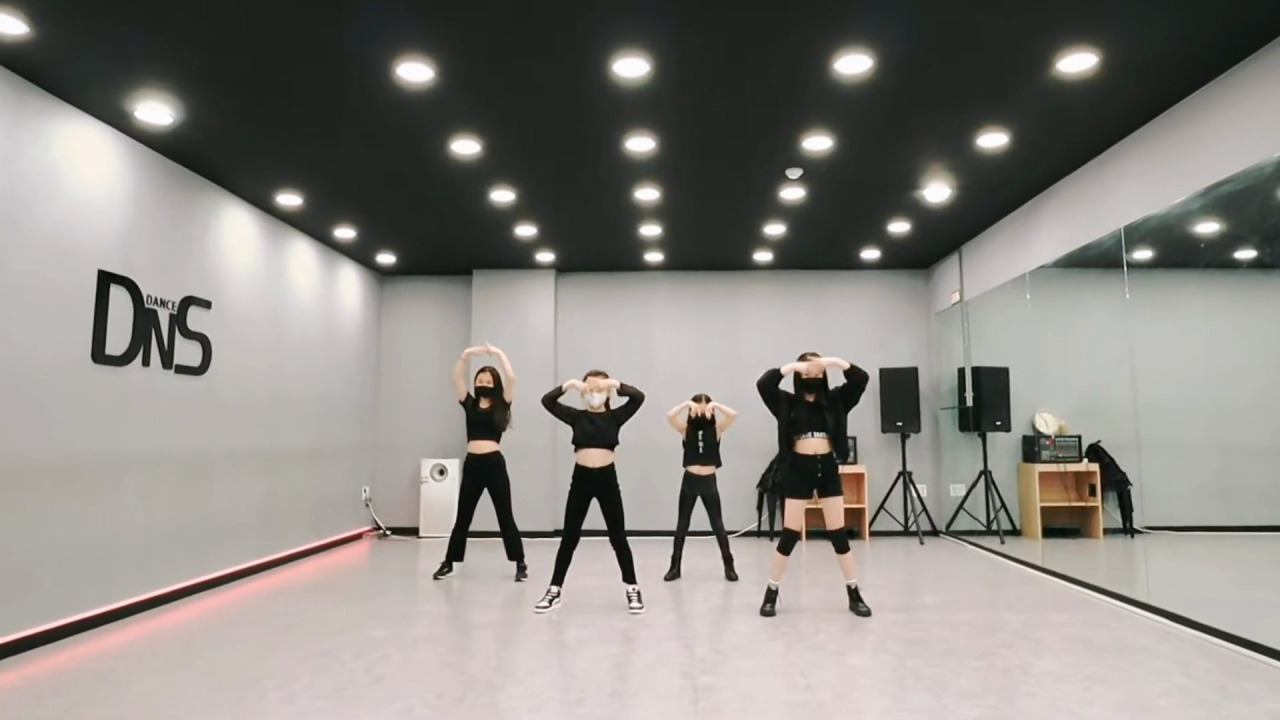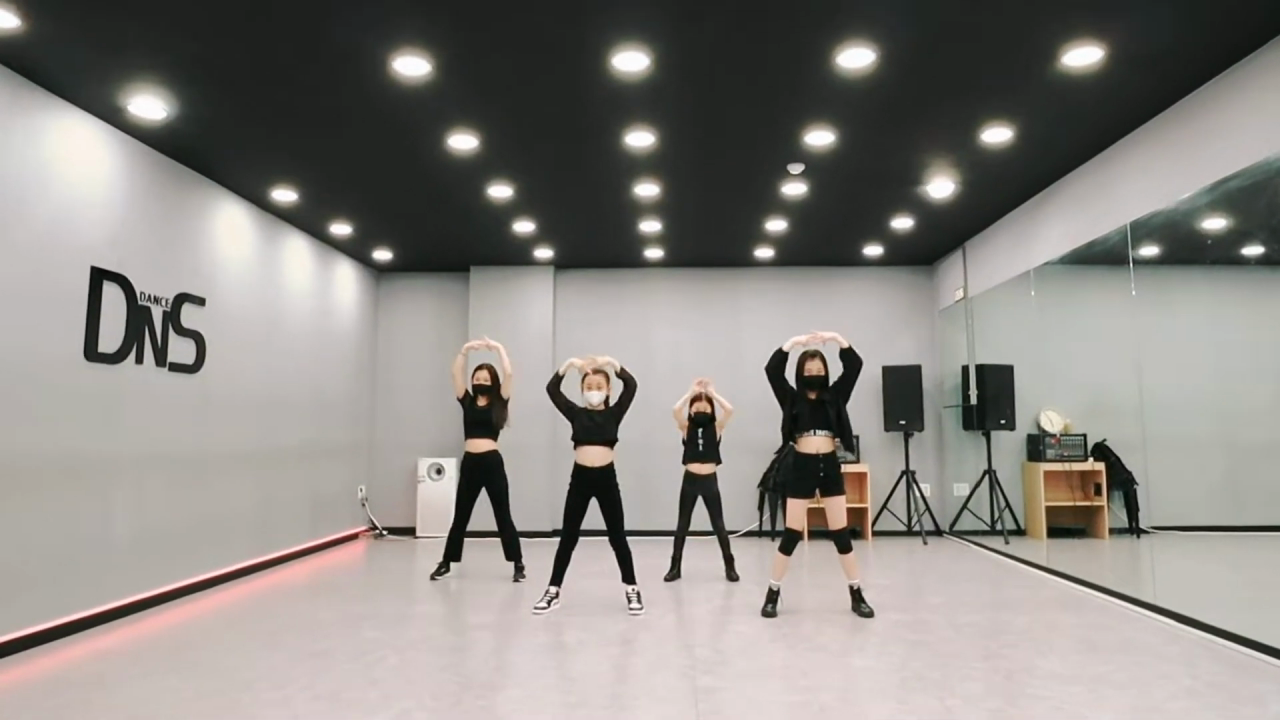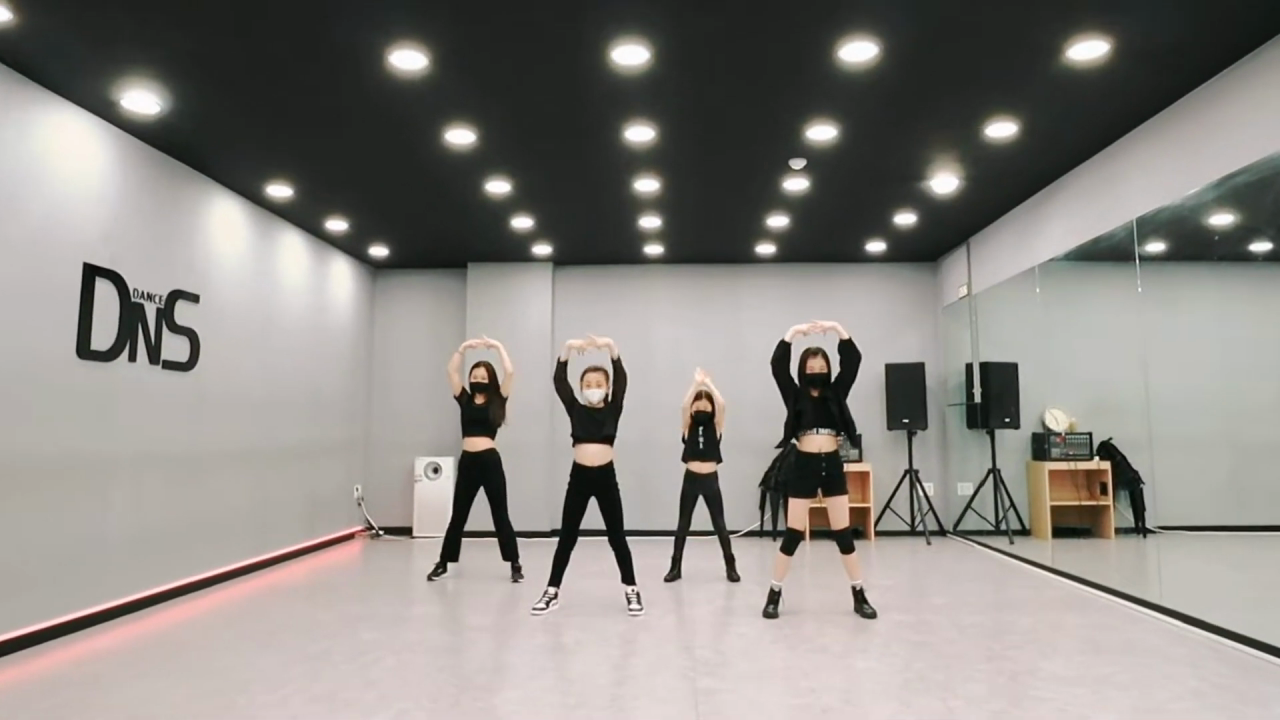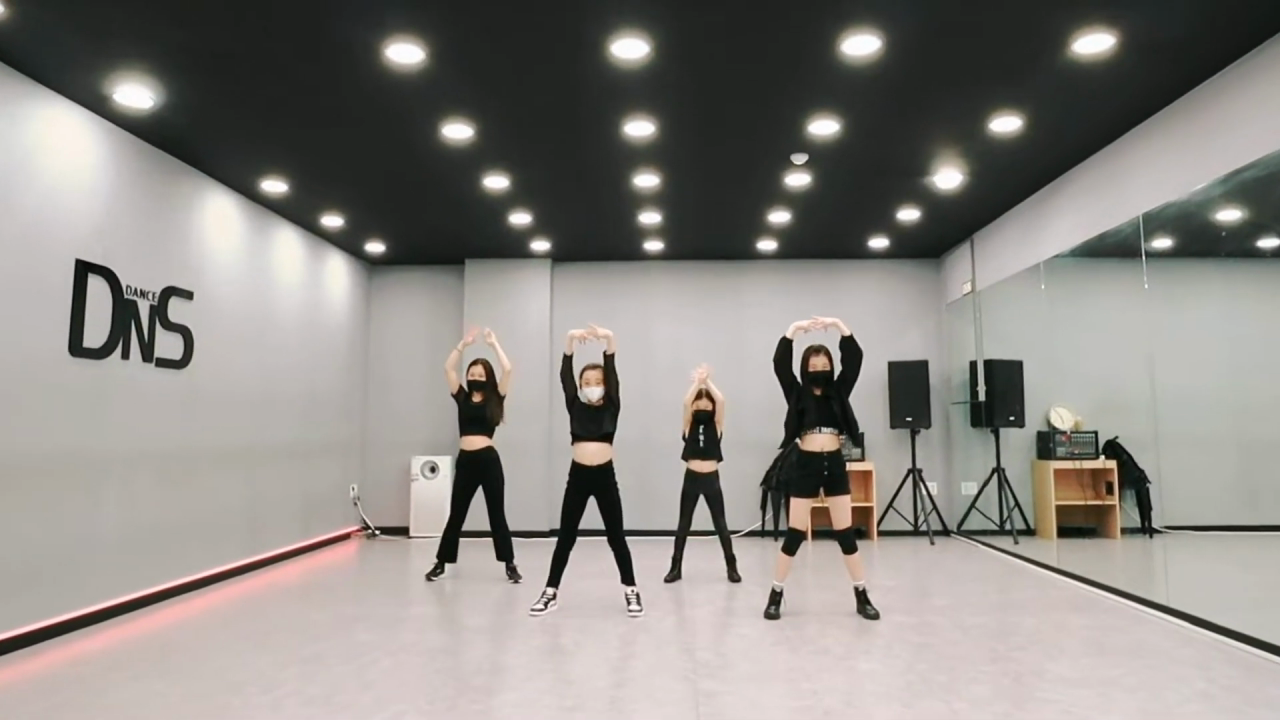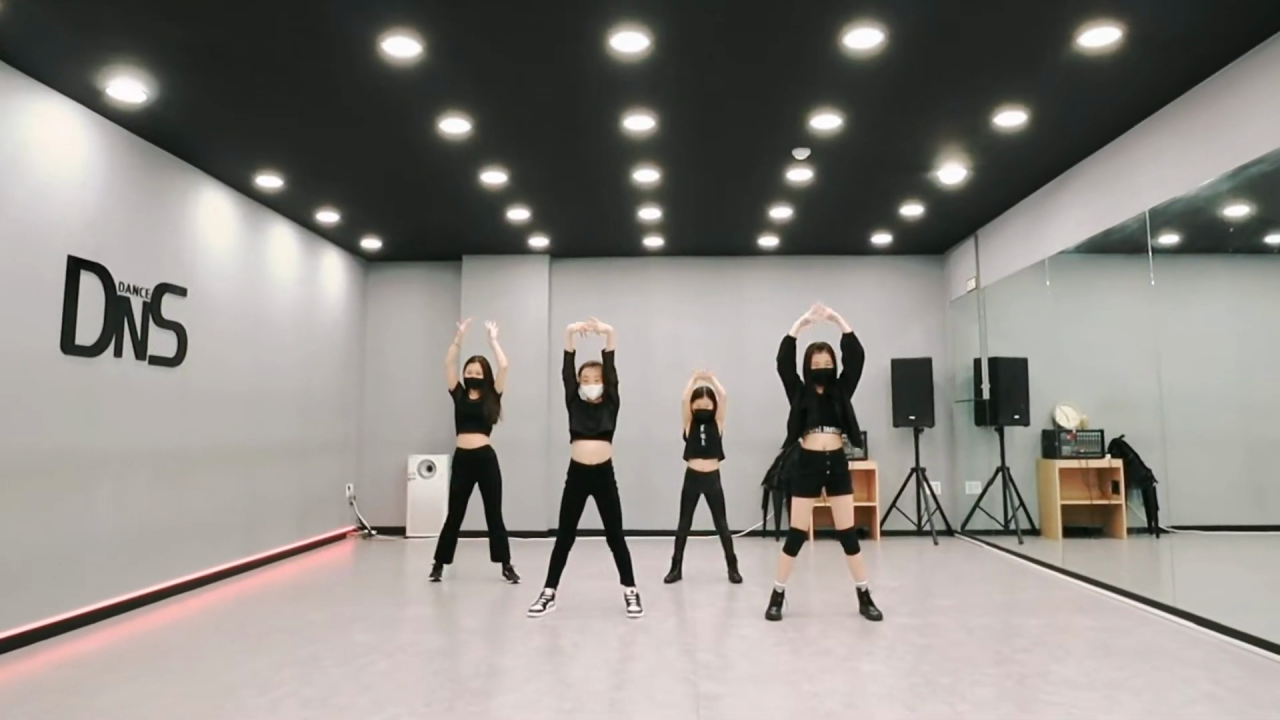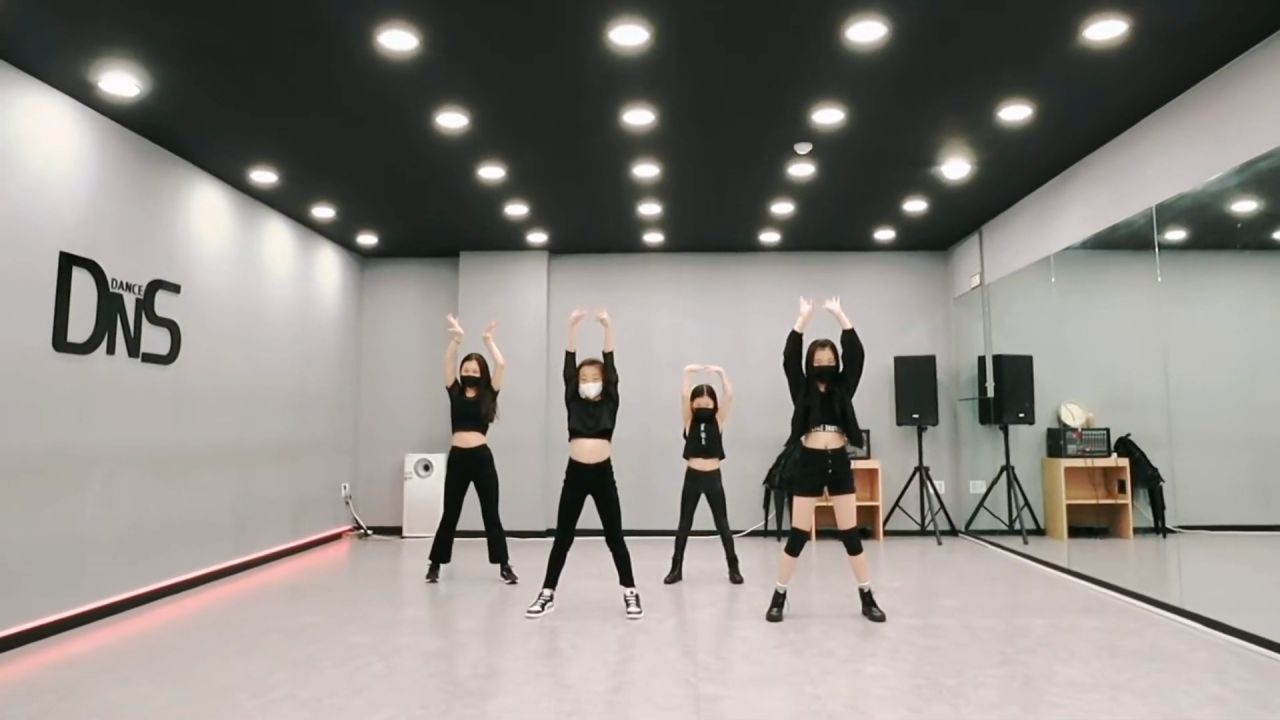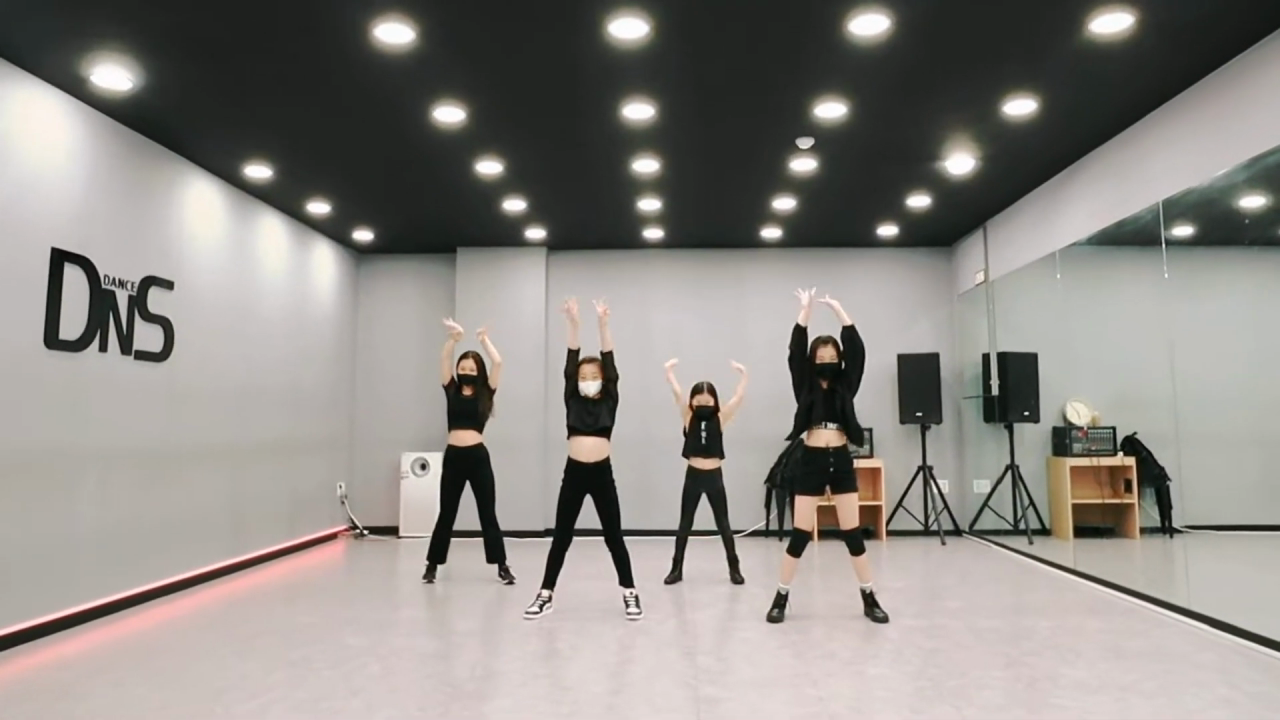
dt=0.1s
person 1, frame 1
left shoulder: (834, 400)
right shoulder: (789, 402)
left elbow: (861, 379)
right elbow: (763, 384)
left wrist: (835, 362)
right wrist: (789, 368)
left hip: (828, 468)
right hip: (799, 469)
left knee: (839, 534)
right knee: (789, 534)
left ankle: (854, 594)
right ankle: (771, 593)
person 1, frame 2
left shoulder: (834, 397)
right shoulder: (792, 399)
left elbow: (854, 366)
right elbow: (772, 371)
left wrist: (837, 339)
right wrist: (792, 343)
left hip: (830, 467)
right hip: (801, 468)
left knee: (841, 535)
right knee: (791, 534)
left ankle: (857, 595)
right ankle: (772, 594)
person 1, frame 3
left shoulder: (836, 394)
right shoulder: (795, 396)
left elbow: (853, 360)
right elbow: (777, 364)
left wrist: (835, 328)
right wrist: (794, 331)
left hip: (832, 466)
right hip: (804, 467)
left knee: (844, 534)
right knee: (793, 534)
left ankle: (859, 595)
right ankle: (774, 594)
person 1, frame 4
left shoulder: (839, 392)
right shoulder: (797, 394)
left elbow: (854, 359)
right elbow: (781, 363)
left wrist: (838, 324)
right wrist: (795, 328)
left hip: (835, 465)
right hip: (806, 466)
left knee: (846, 535)
right knee: (794, 534)
left ankle: (862, 596)
right ankle: (776, 595)
person 1, frame 5
left shoulder: (841, 392)
right shoulder: (800, 393)
left elbow: (856, 357)
right elbow: (784, 361)
left wrist: (838, 319)
right wrist: (800, 323)
left hip: (837, 466)
right hip: (808, 466)
left knee: (848, 535)
right knee: (796, 535)
left ankle: (864, 597)
right ankle: (778, 596)
person 1, frame 6
left shoulder: (844, 389)
right shoulder: (802, 391)
left elbow: (856, 355)
right elbow: (790, 358)
left wrist: (840, 315)
right wrist: (803, 319)
left hip: (839, 464)
right hip: (809, 464)
left knee: (851, 535)
right knee: (798, 534)
left ankle: (867, 598)
right ankle: (779, 597)
person 1, frame 7
left shoulder: (846, 386)
right shoulder: (805, 388)
left elbow: (856, 351)
right elbow: (795, 353)
left wrist: (838, 309)
right wrist: (805, 311)
left hip: (841, 462)
right hip: (811, 462)
left knee: (853, 535)
right knee: (800, 534)
left ankle: (869, 599)
right ankle: (781, 598)
person 2, frame 1
left shoulder: (615, 417)
right shoulder: (576, 416)
left elbow: (639, 397)
right elbow: (546, 401)
left wrist: (614, 384)
right wrist: (569, 385)
left hip: (607, 479)
right hip: (581, 478)
left knee: (618, 537)
right knee: (569, 537)
left ankle: (632, 590)
right ankle: (554, 591)
person 2, frame 2
left shoulder: (614, 414)
right shoulder: (576, 413)
left elbow: (631, 387)
right elbow: (552, 390)
left wrist: (613, 364)
right wrist: (567, 366)
left hip: (607, 478)
right hip: (580, 478)
left knee: (618, 537)
right knee: (568, 538)
left ankle: (632, 590)
right ankle: (553, 591)
person 2, frame 3
left shoulder: (613, 410)
right shoulder: (575, 410)
left elbow: (621, 378)
right elbow: (559, 380)
left wrist: (610, 347)
right wrist: (568, 349)
left hip: (606, 478)
right hip: (579, 477)
left knee: (617, 537)
right knee: (567, 537)
left ankle: (631, 591)
right ankle: (552, 592)
person 2, frame 4
left shoulder: (611, 408)
right shoulder: (575, 408)
left elbow: (612, 374)
right elbow: (565, 376)
left wrist: (609, 339)
right wrist: (570, 340)
left hip: (605, 477)
right hip: (578, 477)
left knee: (616, 538)
right knee: (565, 538)
left ankle: (631, 592)
right ankle: (550, 592)
person 2, frame 5
left shoulder: (611, 406)
right shoulder: (574, 405)
left elbow: (611, 371)
right elbow: (567, 373)
left wrist: (609, 334)
right wrist: (571, 334)
left hip: (604, 476)
right hip: (577, 476)
left knee: (616, 538)
right knee: (564, 537)
left ankle: (630, 593)
right ankle: (549, 593)
person 2, frame 6
left shoulder: (610, 404)
right shoulder: (573, 403)
left elbow: (611, 370)
right elbow: (568, 370)
left wrist: (607, 327)
right wrist: (572, 328)
left hip: (603, 475)
right hip: (575, 475)
left knee: (614, 538)
right knee: (562, 538)
left ankle: (630, 592)
right ankle: (547, 593)
person 2, frame 7
left shoulder: (609, 402)
right shoulder: (572, 401)
left elbow: (611, 367)
right elbow: (570, 367)
left hip: (602, 474)
right hip: (574, 474)
left knee: (614, 537)
right knee: (561, 537)
left ankle: (629, 593)
right ankle: (546, 594)
person 3, frame 1
left shoulder: (501, 405)
right shoulder: (470, 405)
left elbow: (511, 378)
right elbow: (457, 377)
left wrist: (498, 353)
right wrist: (467, 354)
left hip: (494, 465)
right hip: (472, 465)
left knee: (505, 517)
right knee: (463, 517)
left ankle: (520, 564)
right ankle: (448, 563)
person 3, frame 2
left shoulder: (499, 404)
right shoulder: (467, 402)
left elbow: (508, 374)
right elbow: (456, 373)
left wrist: (498, 348)
right wrist: (466, 349)
left hip: (493, 464)
right hip: (469, 464)
left knee: (503, 517)
right knee: (460, 517)
left ankle: (518, 564)
right ankle: (445, 563)
person 3, frame 3
left shoulder: (497, 402)
right shoulder: (464, 400)
left elbow: (509, 373)
right elbow: (451, 372)
left wrist: (497, 346)
right wrist: (464, 347)
left hip: (491, 463)
right hip: (467, 463)
left knee: (501, 516)
right knee: (458, 517)
left ankle: (515, 565)
right ankle: (443, 563)
person 3, frame 4
left shoulder: (495, 399)
right shoulder: (462, 398)
left elbow: (507, 370)
right elbow: (449, 369)
left wrist: (494, 344)
right wrist: (462, 345)
left hip: (489, 461)
right hip: (465, 462)
left knee: (497, 516)
right knee: (456, 516)
left ankle: (510, 565)
right ankle: (441, 563)
person 3, frame 5
left shoulder: (492, 397)
right shoulder: (459, 395)
left elbow: (504, 367)
right elbow: (449, 365)
left wrist: (493, 340)
right wrist: (459, 337)
left hip: (485, 459)
right hip: (462, 460)
left knee: (494, 516)
right knee: (454, 515)
left ankle: (506, 566)
right ankle: (439, 564)
person 3, frame 6
left shoulder: (488, 395)
right shoulder: (455, 393)
left elbow: (501, 365)
right elbow: (448, 362)
left wrist: (489, 340)
right wrist: (455, 338)
left hip: (482, 459)
right hip: (457, 459)
left knee: (491, 516)
right knee: (450, 515)
left ankle: (504, 566)
right ankle: (435, 565)
person 3, frame 7
left shoulder: (485, 393)
right shoulder: (452, 391)
left elbow: (498, 363)
right elbow: (445, 360)
left wrist: (484, 340)
right wrist: (454, 337)
left hip: (478, 457)
right hip: (453, 458)
left knee: (488, 515)
right knee: (446, 515)
left ankle: (502, 567)
right ankle: (432, 565)
person 4, frame 1
left shoulder: (716, 429)
right shoulder: (686, 429)
left elbow: (733, 415)
right elbow: (670, 416)
left wrist: (715, 406)
right wrist: (687, 405)
left hip: (709, 482)
right hip: (689, 481)
left knee: (718, 525)
right knee: (682, 525)
left ankle: (729, 565)
right ankle: (675, 566)
person 4, frame 2
left shoulder: (716, 428)
right shoulder: (686, 428)
left elbow: (729, 410)
right elbow: (676, 411)
left wrist: (712, 392)
right wrist: (691, 392)
left hip: (710, 481)
right hip: (690, 481)
left knee: (719, 526)
right knee: (682, 525)
left ankle: (729, 566)
right ankle: (675, 566)
person 4, frame 3
left shoulder: (716, 426)
right shoulder: (688, 426)
left elbow: (721, 404)
right elbow: (684, 406)
left wrist: (708, 384)
right wrist: (696, 383)
left hip: (711, 480)
right hip: (691, 480)
left knee: (719, 525)
right knee: (683, 525)
left ankle: (730, 566)
right ankle: (676, 566)
person 4, frame 4
left shoulder: (716, 424)
right shoulder: (689, 424)
left elbow: (721, 401)
right elbow: (686, 403)
left wrist: (708, 382)
right wrist: (697, 381)
left hip: (711, 480)
right hip: (691, 479)
left knee: (720, 525)
right knee: (684, 525)
left ankle: (731, 566)
right ankle: (676, 567)
person 4, frame 5
left shoulder: (717, 423)
right shoulder: (689, 423)
left elbow: (723, 398)
right elbow: (685, 400)
left wrist: (710, 378)
right wrist: (695, 378)
left hip: (712, 479)
right hip: (692, 478)
left knee: (722, 525)
right knee: (684, 524)
left ankle: (732, 567)
right ankle: (676, 567)
person 4, frame 6
left shoulder: (718, 421)
right shoulder: (689, 421)
left elbow: (729, 396)
right elbow: (684, 396)
left wrist: (721, 374)
right wrist: (688, 374)
left hip: (713, 478)
right hip: (692, 478)
left knee: (722, 525)
right knee: (684, 525)
left ankle: (733, 568)
right ankle: (676, 568)
person 4, frame 7
left shoulder: (720, 419)
right shoulder: (689, 419)
left elbow: (738, 397)
right elbow: (678, 395)
left wrist: (743, 375)
right wrist: (669, 372)
left hip: (714, 477)
right hip: (693, 476)
left knee: (723, 524)
right knee: (685, 524)
left ankle: (734, 567)
right ankle: (677, 568)
